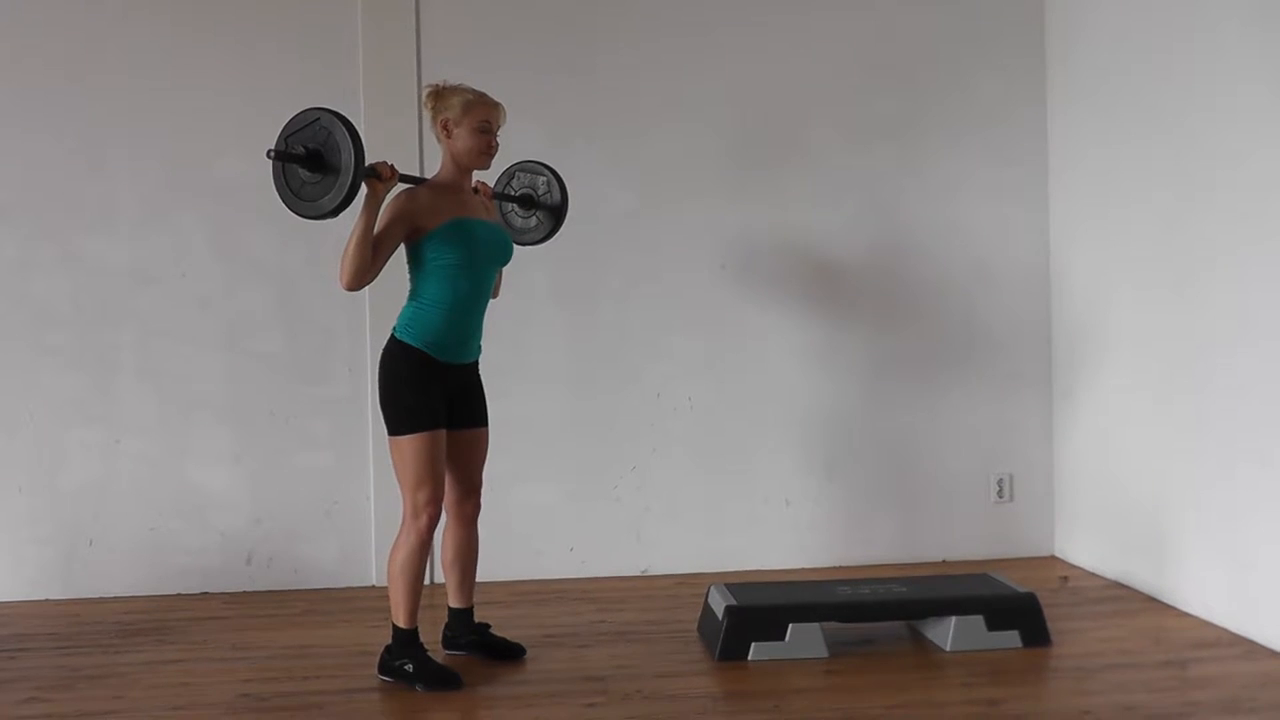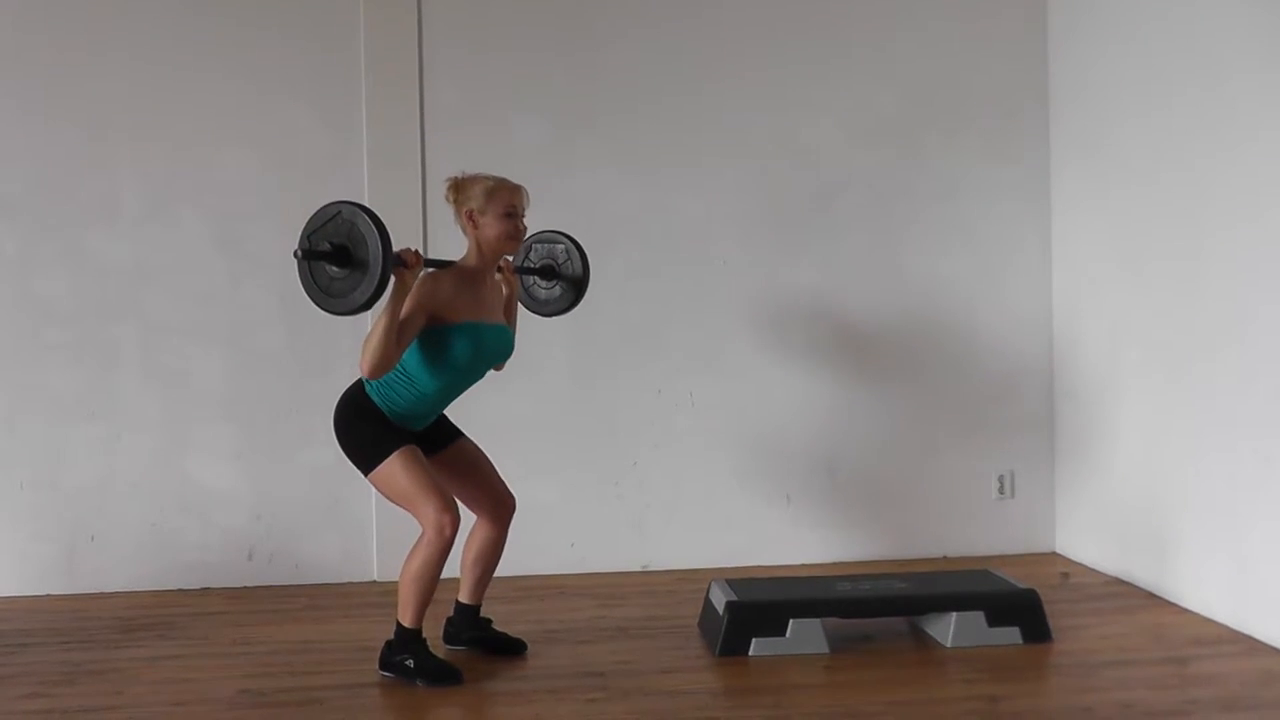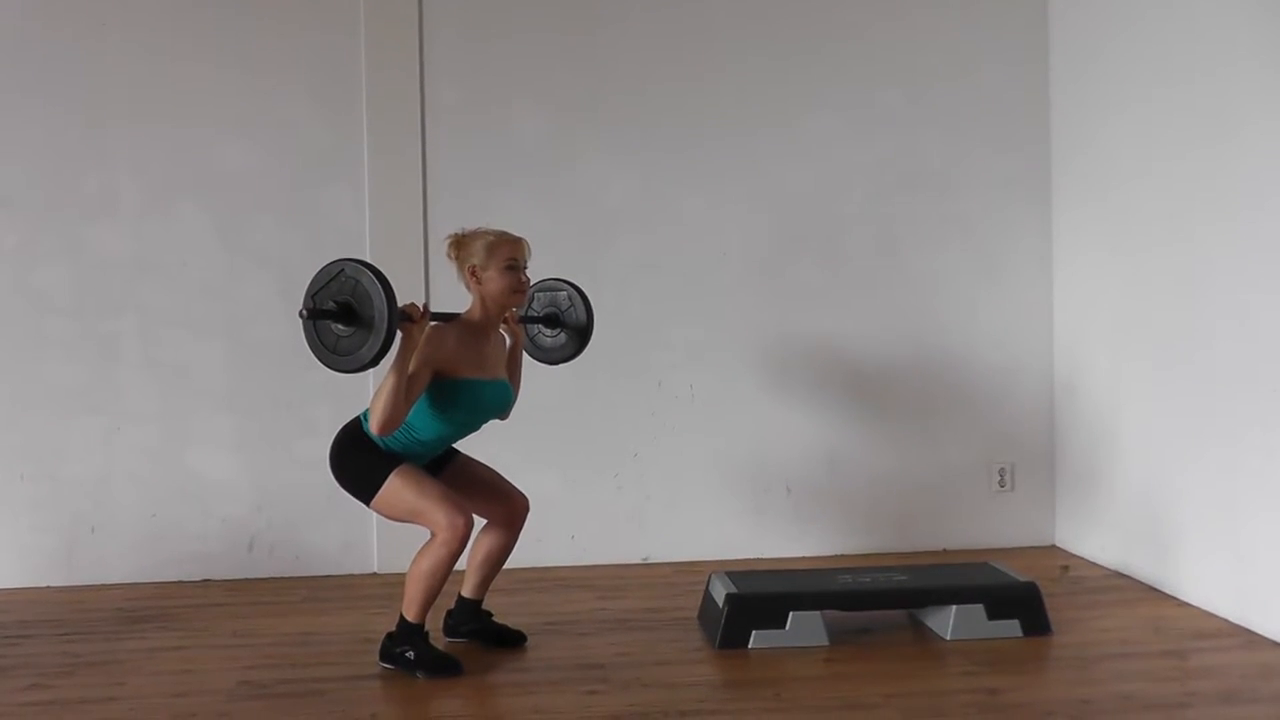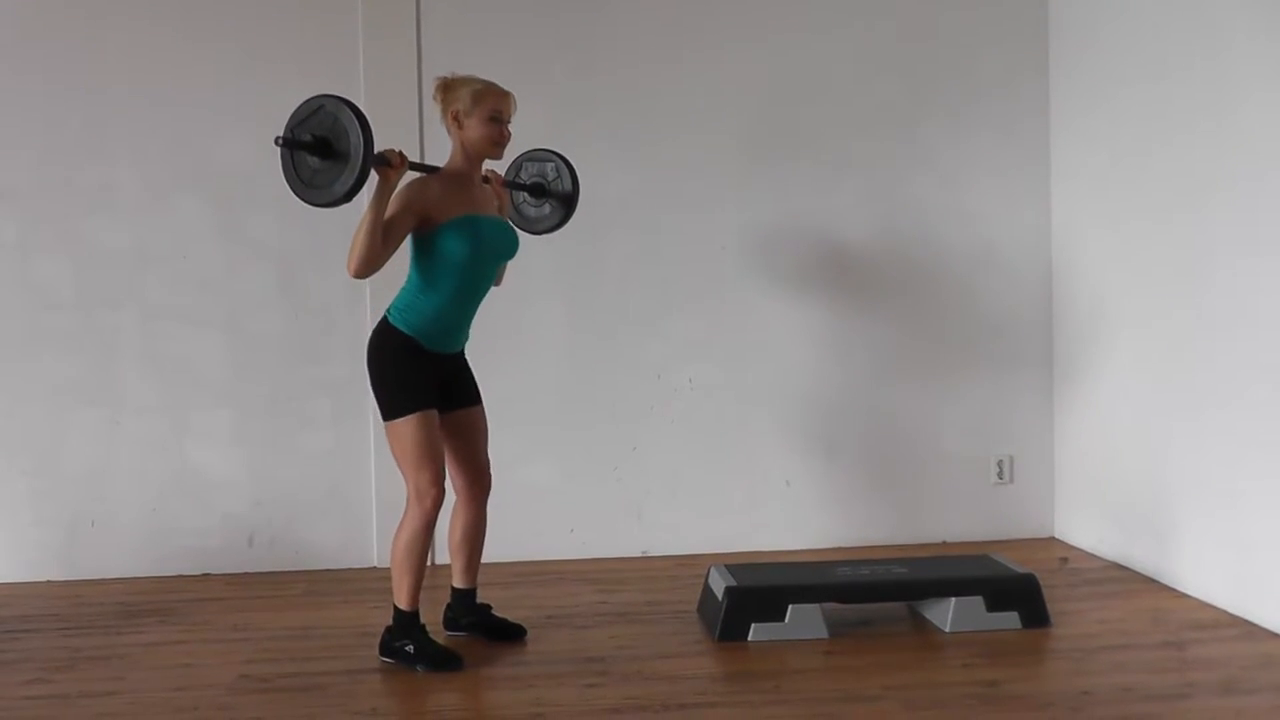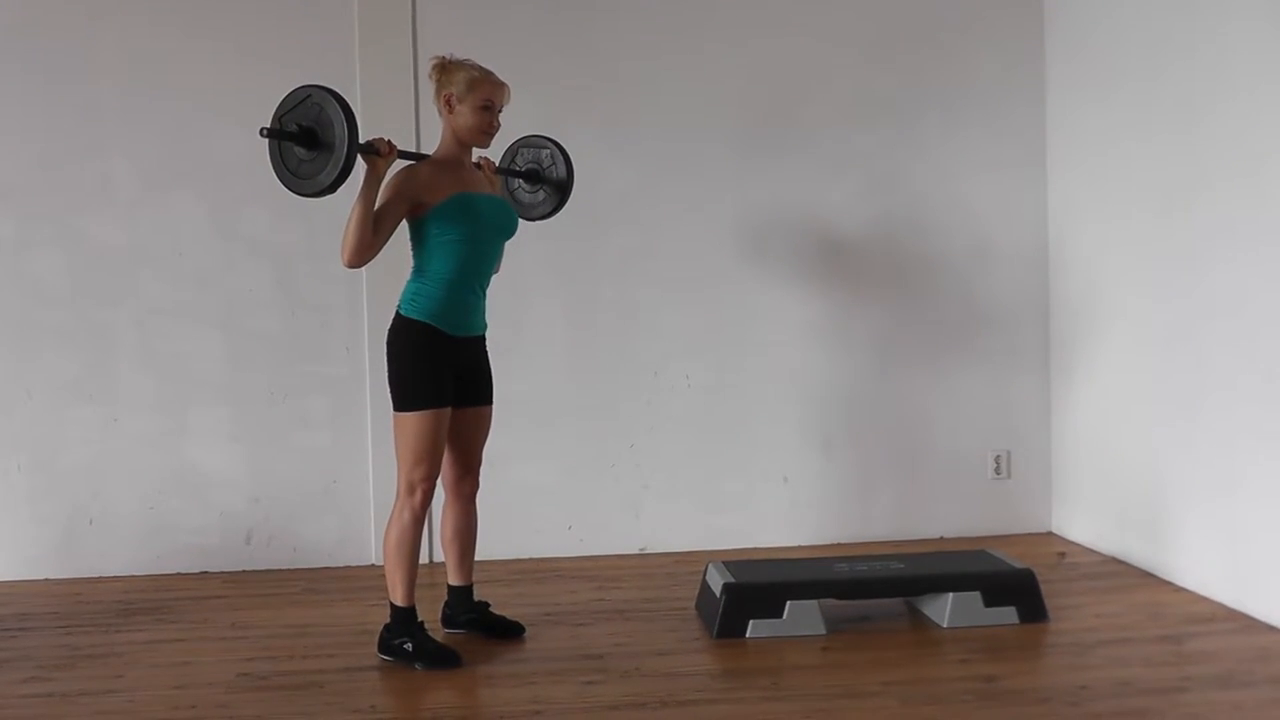
dt=1s
person 1, frame 1
left shoulder: (481, 205)
right shoulder: (414, 202)
right elbow: (353, 277)
right wrist: (373, 198)
left hip: (462, 369)
right hip: (413, 366)
left knee: (465, 504)
right knee: (424, 512)
left ankle: (462, 626)
right ankle: (401, 650)
person 1, frame 2
left shoulder: (491, 287)
right shoulder: (437, 286)
left elbow: (497, 360)
right elbow: (372, 367)
right wrist: (401, 286)
left hip: (419, 420)
right hip: (368, 417)
left knee: (499, 506)
right knee: (441, 519)
left ankle: (465, 622)
right ankle: (402, 648)
person 1, frame 3
left shoulder: (496, 340)
right shoulder: (443, 341)
left elbow: (500, 409)
right elbow: (381, 424)
right wrist: (408, 344)
left hip: (420, 453)
right hip: (365, 452)
left knee: (513, 507)
right knee: (453, 522)
left ankle: (466, 614)
right ankle: (403, 640)
person 1, frame 4
left shoulder: (486, 193)
right shoulder: (426, 191)
left elbow: (492, 275)
right elbow: (361, 265)
right wrist: (385, 185)
left hip: (450, 355)
right hip: (403, 351)
left knee: (475, 484)
right knee: (427, 493)
left ankle: (464, 607)
right ankle: (401, 633)
person 1, frame 5
left shoulder: (482, 179)
right shoulder: (417, 178)
right elbow: (354, 254)
right wrist: (373, 175)
left hip: (469, 341)
right hip: (422, 339)
left knee: (464, 480)
right knee: (418, 488)
left ankle: (462, 604)
right ankle: (400, 629)
